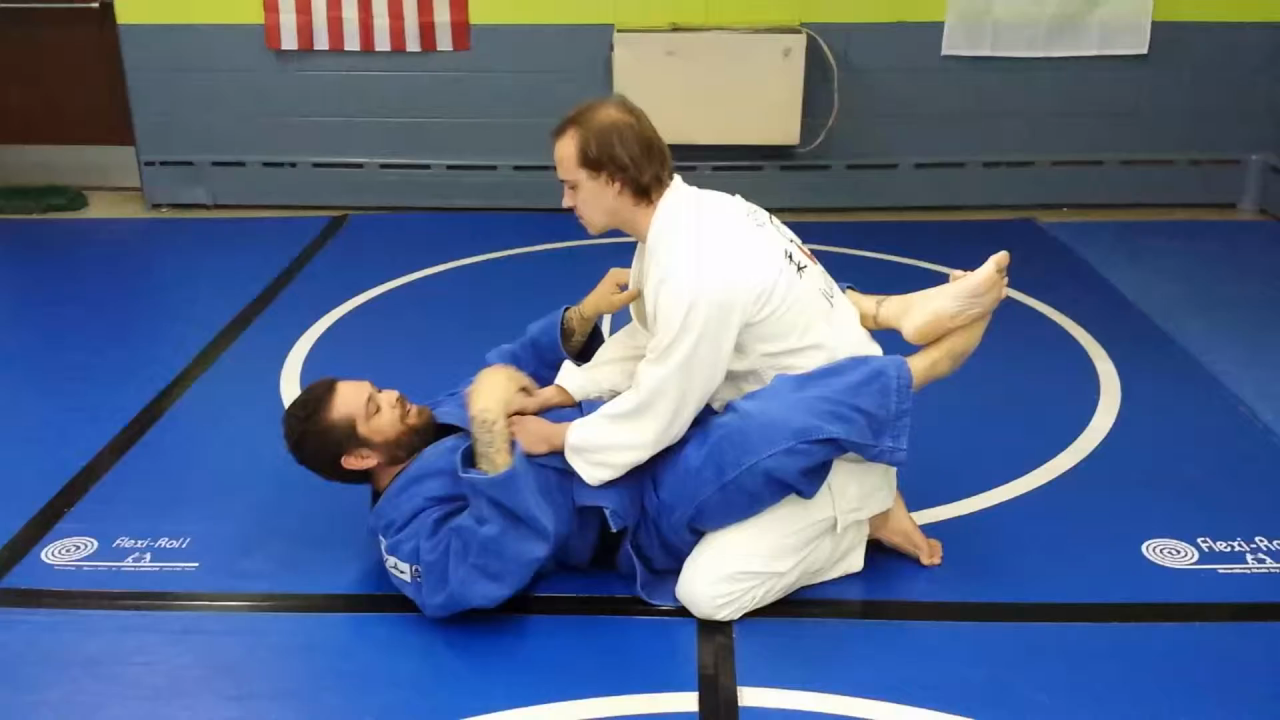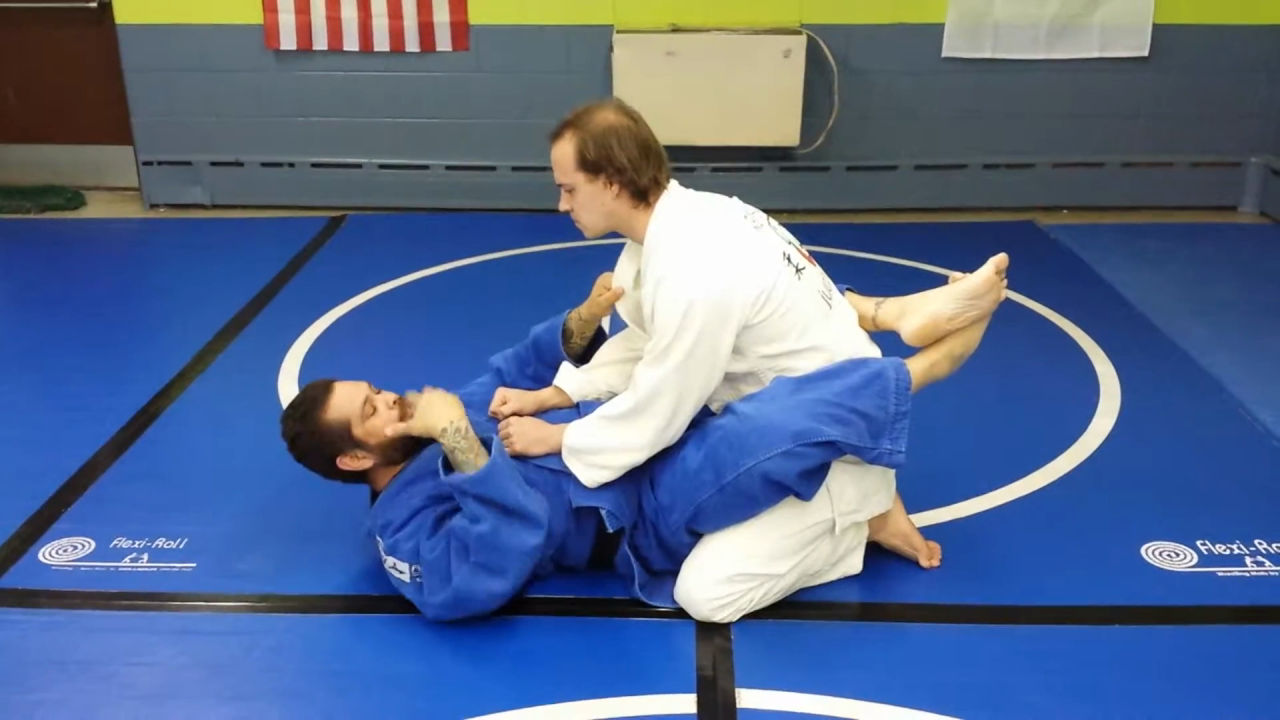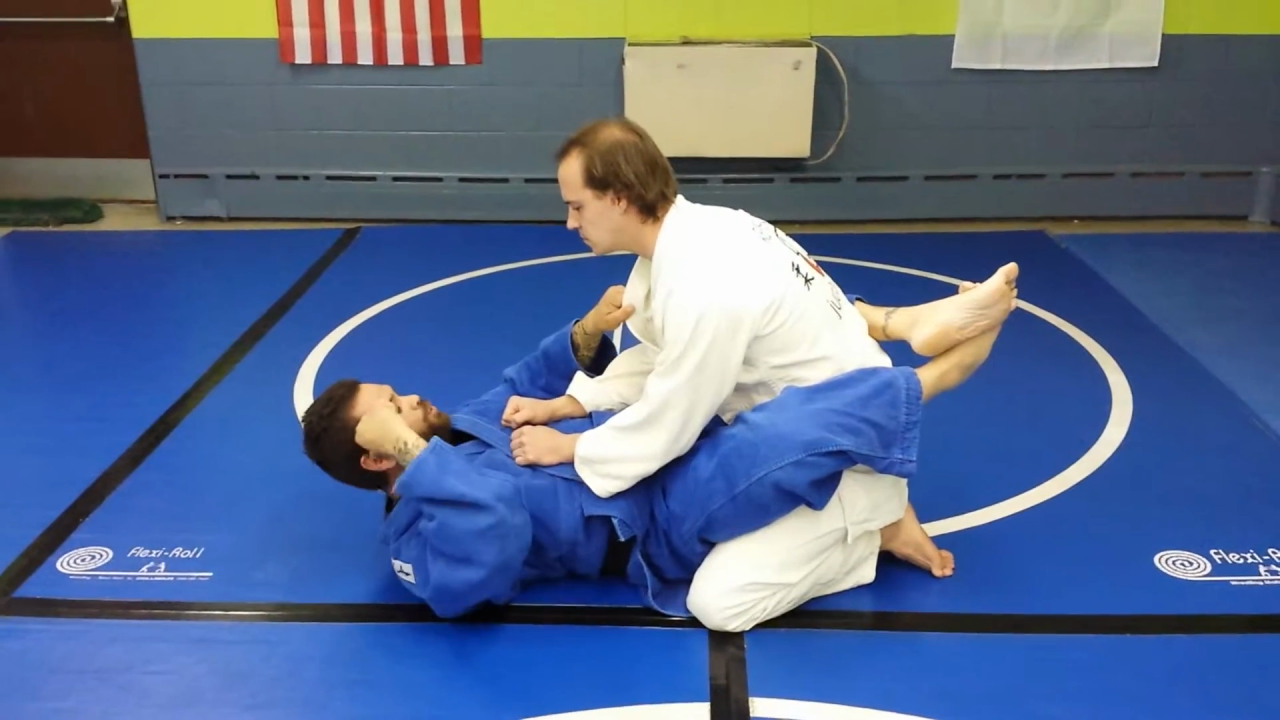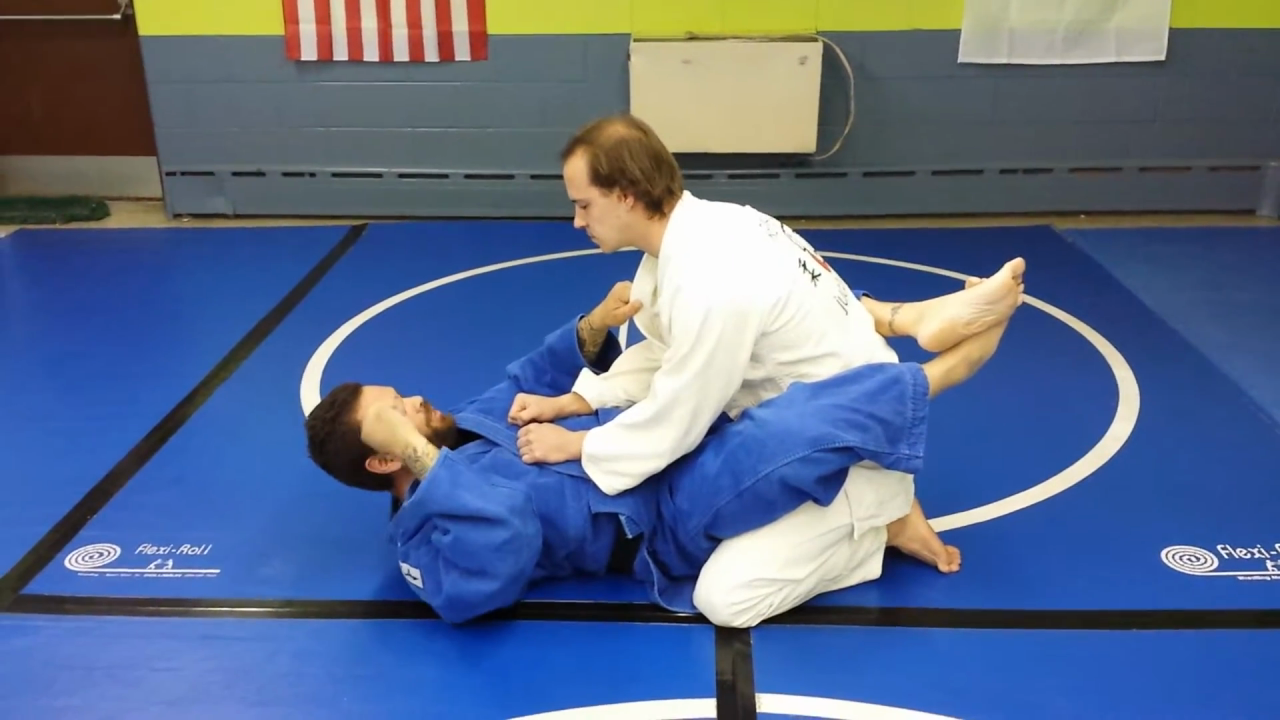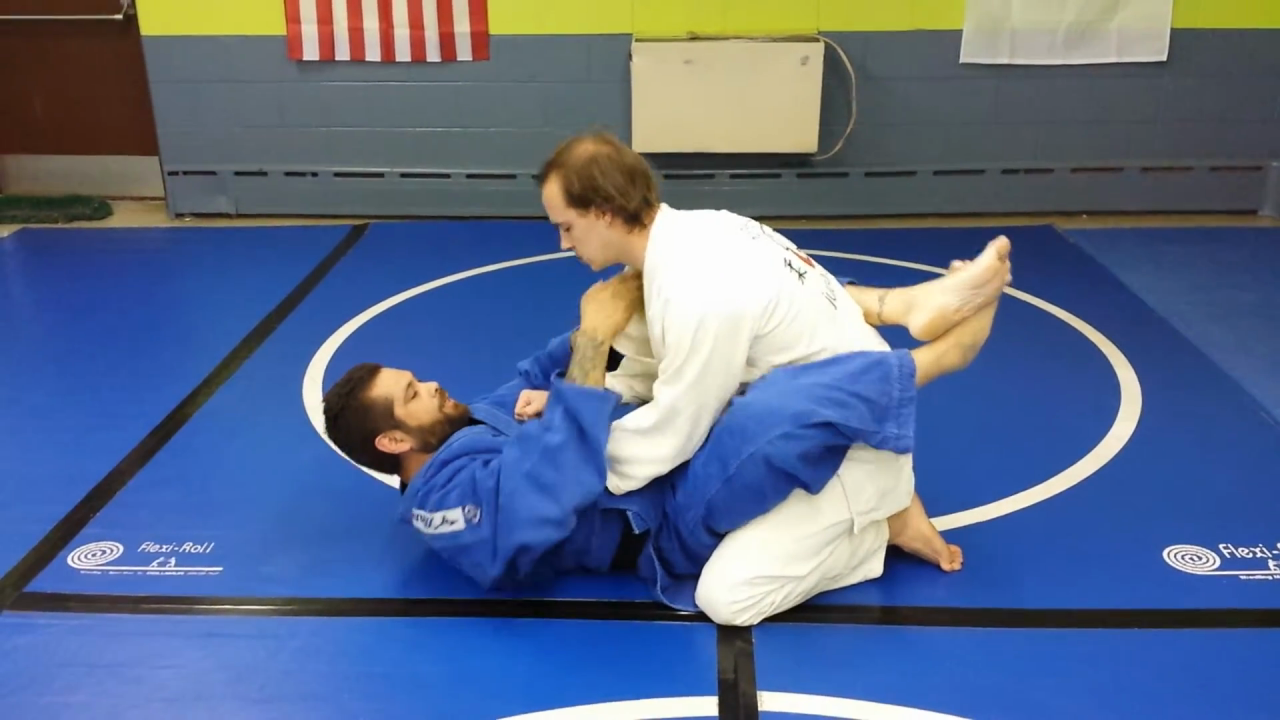
dt=0.7s
person 1, frame 1
left shoulder: (438, 417)
right shoulder: (410, 529)
left elbow: (519, 366)
right elbow: (501, 562)
left wrist: (584, 315)
right wrist: (490, 425)
right hip: (651, 510)
right knee: (777, 424)
right ankle: (927, 361)
person 1, frame 2
left shoulder: (439, 414)
right shoulder: (407, 530)
left elbow: (522, 368)
right elbow: (499, 558)
left wrist: (586, 317)
right wrist: (458, 438)
right hip: (650, 512)
right knee: (774, 426)
right ankle: (926, 362)
person 1, frame 3
left shoulder: (455, 426)
right shoulder: (423, 535)
left elbow: (533, 380)
right elbow: (489, 534)
left wrist: (590, 329)
right wrist: (406, 449)
right hip: (661, 520)
right knee: (786, 436)
right ankle: (936, 371)
person 1, frame 4
left shoulder: (463, 426)
right shoulder: (430, 534)
left elbow: (534, 377)
right elbow: (500, 547)
left wrist: (596, 325)
right wrist: (416, 453)
right hip: (669, 517)
right knee: (790, 432)
right ankle: (945, 366)
person 1, frame 5
left shoulder: (465, 426)
right shoulder: (445, 503)
left elbow: (539, 377)
right elbow: (549, 487)
left wrist: (598, 329)
right wrist: (596, 344)
right hip: (675, 521)
right knee: (771, 416)
right ankle: (939, 352)
person 2, frame 1
left shoulder: (699, 276)
right shoulder: (690, 214)
left elbow: (656, 417)
right elbow: (647, 341)
left wrist: (555, 437)
right wrist: (556, 394)
left knee: (709, 592)
left ankle: (866, 512)
person 2, frame 2
left shoulder: (697, 279)
right shoulder: (683, 216)
left elbow: (653, 419)
right elbow: (646, 344)
left wrist: (553, 439)
right wrist: (551, 397)
left knee: (706, 593)
left ankle: (861, 513)
person 2, frame 3
left shoulder: (705, 289)
right shoulder: (692, 230)
left elbow: (664, 428)
right elbow: (658, 358)
left wrist: (566, 447)
right wrist: (564, 406)
left knee: (720, 602)
left ankle: (876, 525)
person 2, frame 4
left shoulder: (713, 285)
right shoulder: (698, 227)
left elbow: (672, 425)
right elbow: (665, 354)
left wrist: (573, 445)
right wrist: (571, 403)
left knee: (726, 597)
left ankle: (881, 522)
person 2, frame 5
left shoulder: (701, 296)
right shoulder: (685, 230)
left elbow: (667, 433)
right elbow: (658, 360)
left hip: (851, 445)
left knee: (729, 596)
left ankle: (886, 525)
